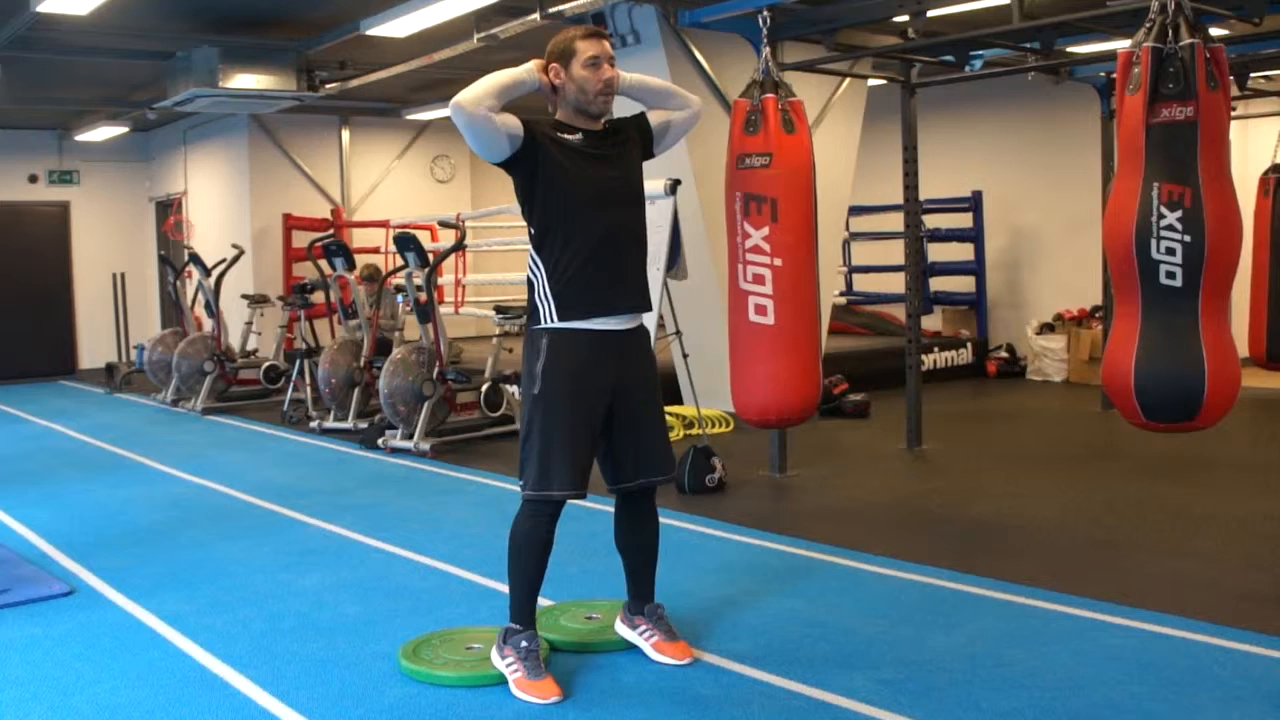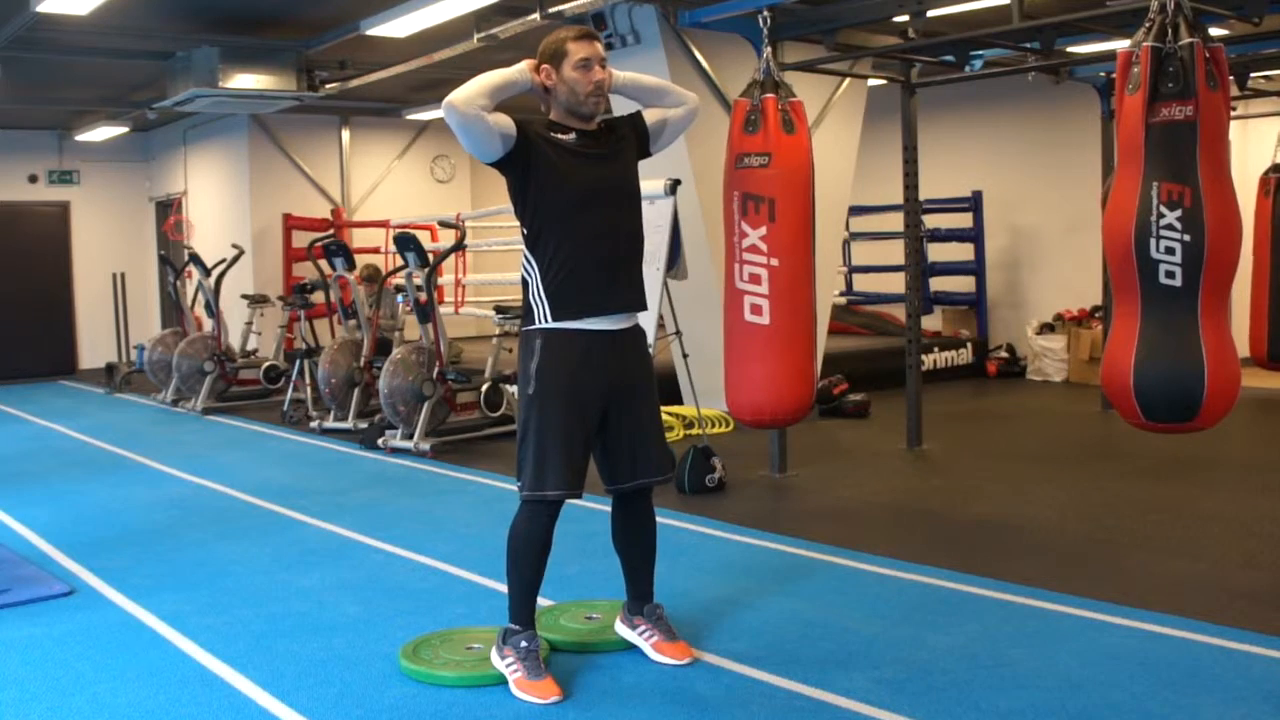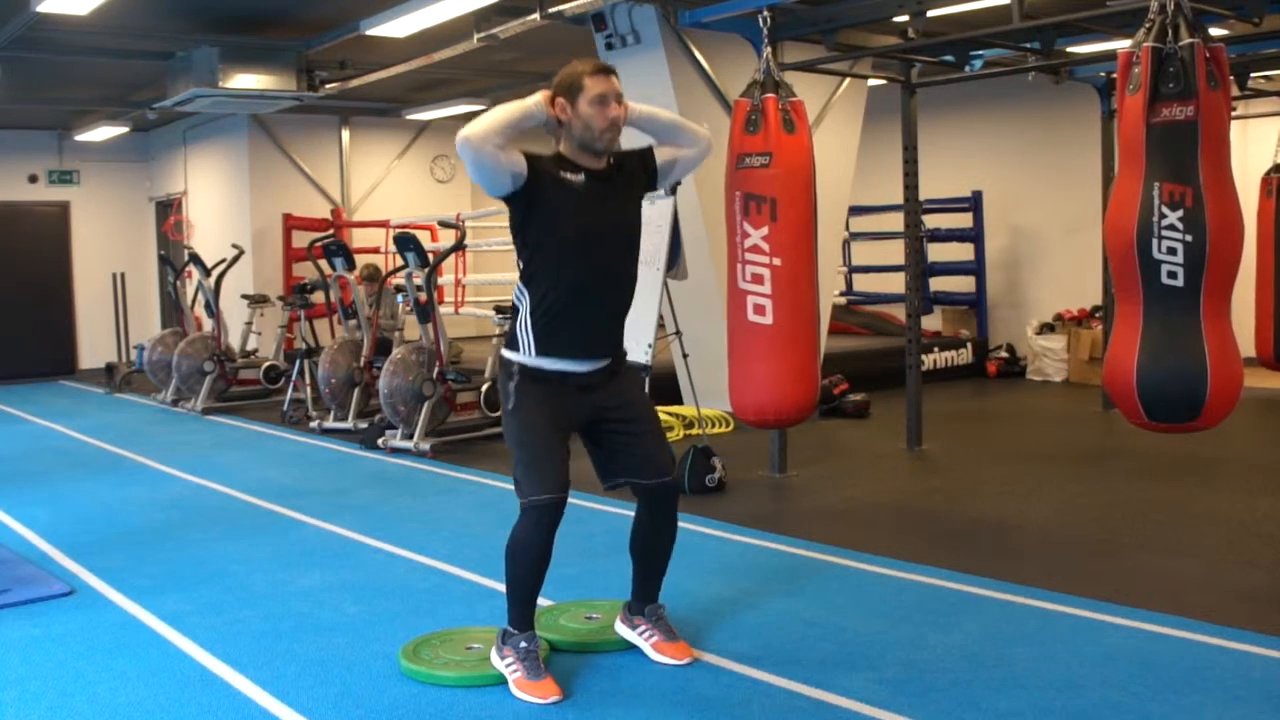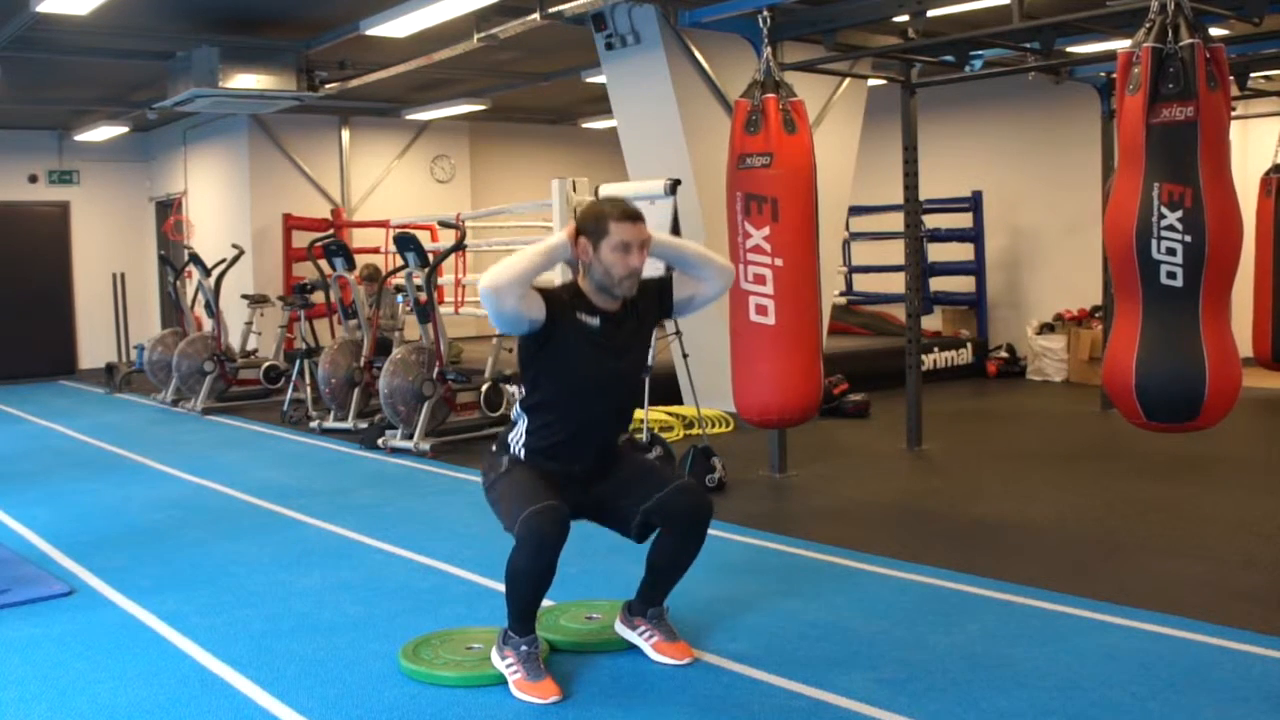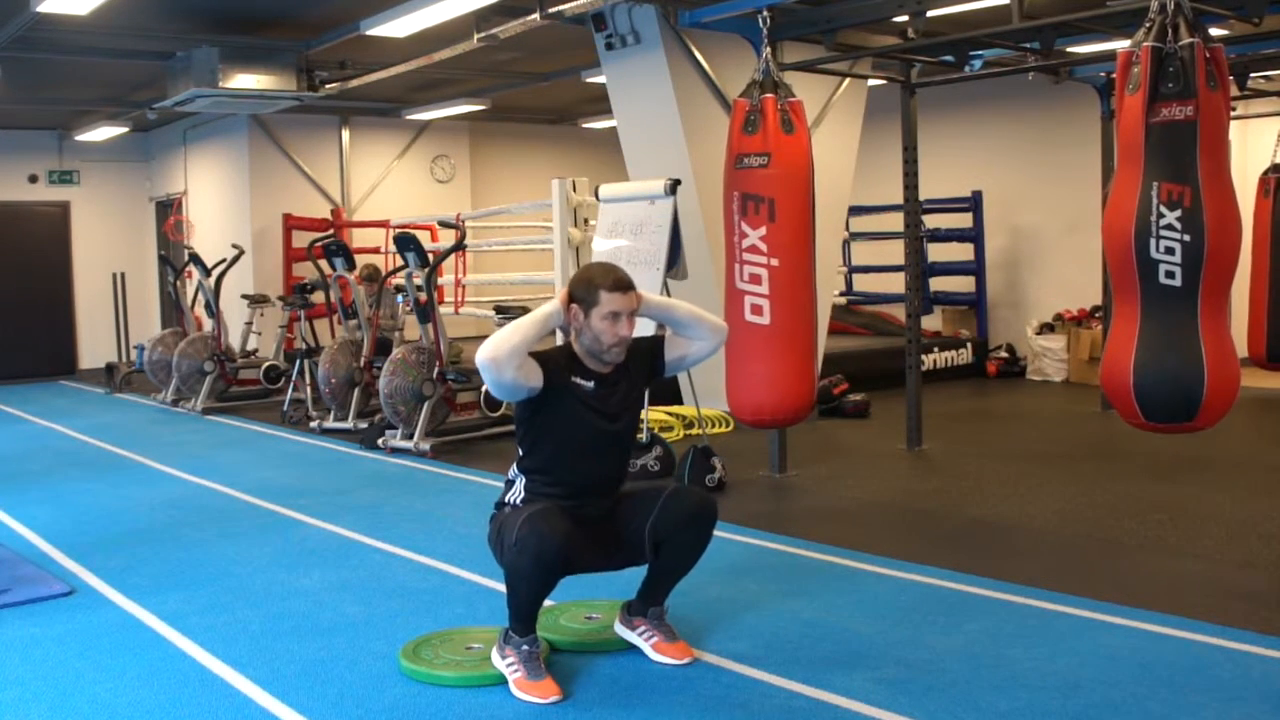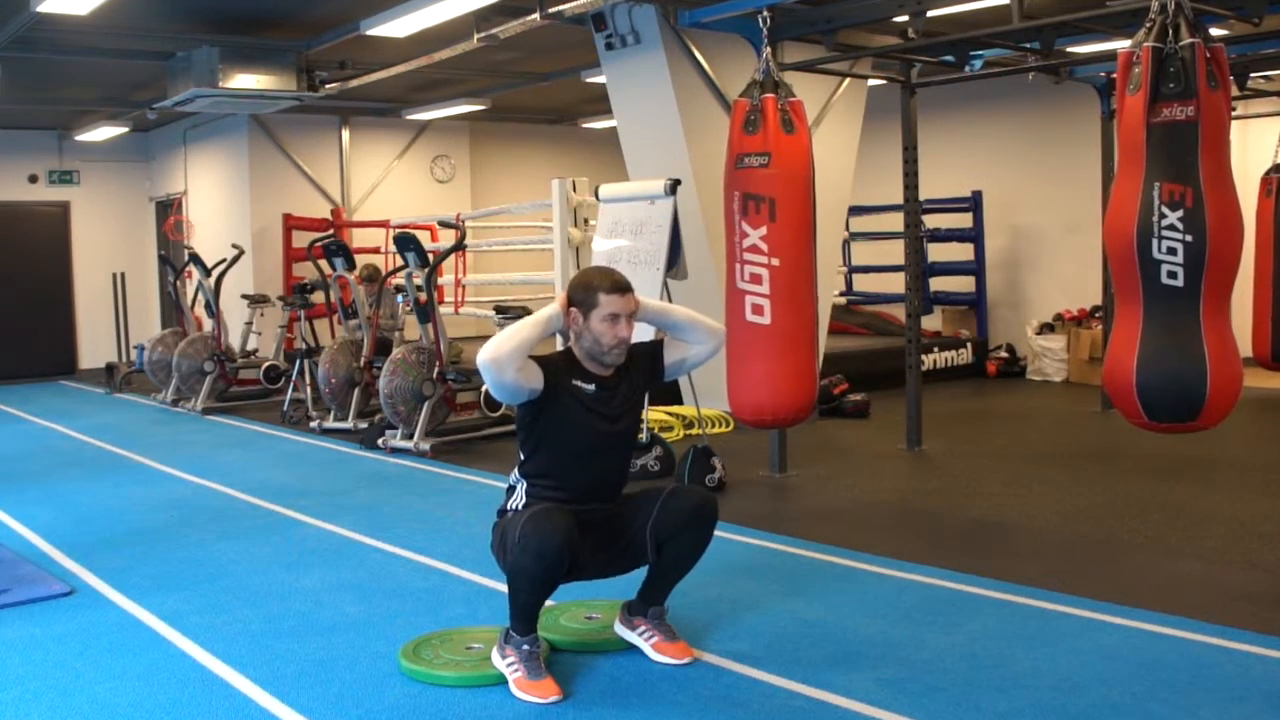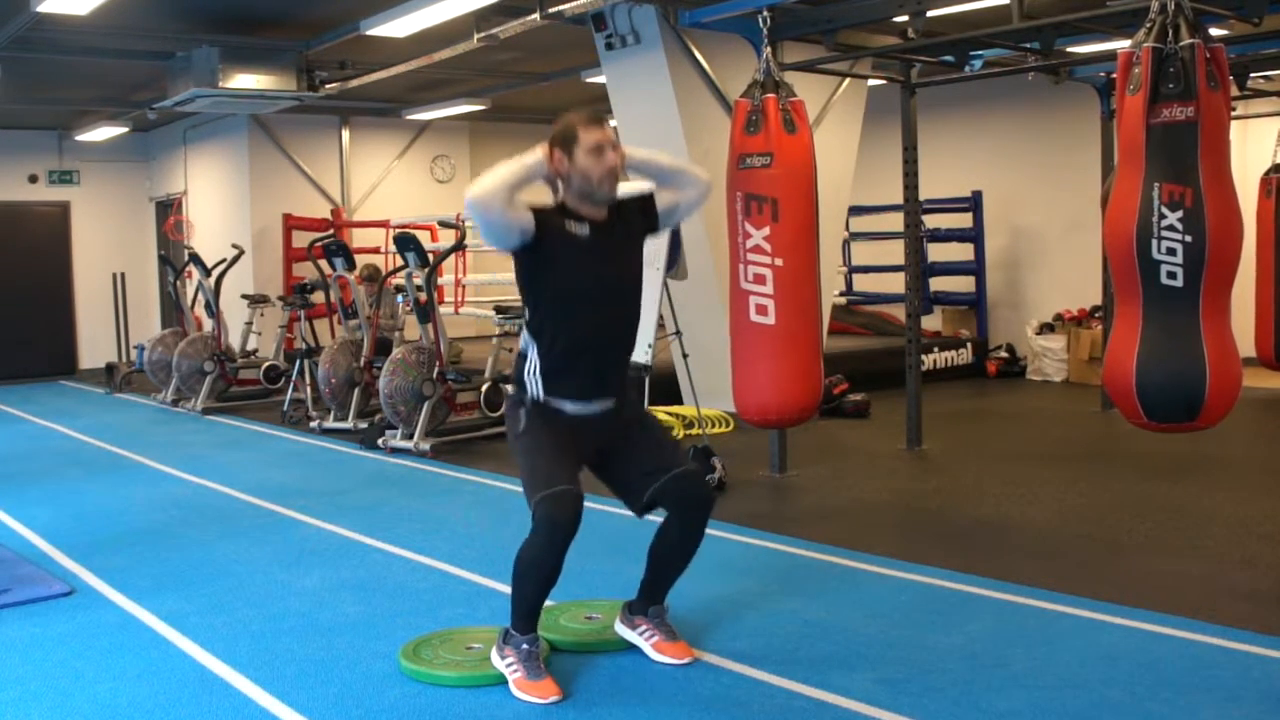
dt=0.7s
person 1, frame 1
left shoulder: (627, 136)
right shoulder: (535, 141)
left elbow: (691, 106)
right elbow: (467, 108)
left wrist: (625, 82)
right wrist: (527, 73)
left hip: (629, 337)
right hip: (565, 341)
left knee: (640, 482)
right knee: (547, 493)
left ankle: (641, 611)
right ankle: (517, 638)
person 1, frame 2
left shoulder: (622, 136)
right shoulder: (526, 143)
left elbow: (687, 102)
right elbow: (459, 108)
left wrist: (618, 80)
right wrist: (520, 74)
left hip: (625, 338)
right hip: (559, 342)
left knee: (636, 483)
right knee: (544, 493)
left ankle: (640, 611)
right ankle: (517, 639)
person 1, frame 3
left shoulder: (631, 173)
right shoulder: (535, 177)
left elbow: (698, 142)
right elbow: (472, 143)
left wrist: (632, 112)
right wrist: (534, 106)
left hip: (608, 371)
right hip: (538, 374)
left knee: (661, 485)
right knee: (545, 502)
left ankle: (641, 613)
right ankle: (516, 640)
person 1, frame 4
left shoulder: (646, 301)
right shoulder: (550, 310)
left elbow: (720, 275)
right elbow: (494, 289)
left wrist: (656, 241)
right wrist: (559, 243)
left hip: (604, 464)
right hip: (528, 465)
left knee: (689, 505)
right knee: (544, 525)
left ankle: (643, 614)
right ankle: (516, 642)
person 1, frame 5
left shoulder: (638, 359)
right shoulder: (546, 372)
left elbow: (712, 333)
right elbow: (492, 361)
left wrist: (647, 302)
right wrist: (551, 311)
left hip: (606, 518)
right hip: (532, 520)
left knee: (693, 509)
right knee: (544, 534)
left ankle: (642, 615)
right ankle: (517, 643)
person 1, frame 6
left shoulder: (638, 364)
right shoulder: (547, 377)
left elbow: (711, 337)
right elbow: (493, 362)
left wrist: (644, 308)
right wrist: (551, 314)
left hip: (608, 523)
right hip: (534, 525)
left knee: (696, 508)
right knee: (548, 533)
left ankle: (642, 614)
right ankle: (518, 642)
person 1, frame 7
left shoulder: (630, 217)
right shoulder: (542, 229)
left elbow: (697, 184)
right elbow: (481, 206)
left wrist: (630, 158)
right wrist: (534, 162)
left hip: (614, 406)
right hip: (546, 409)
left knee: (693, 493)
right knee: (558, 514)
left ankle: (642, 613)
right ankle: (516, 643)
